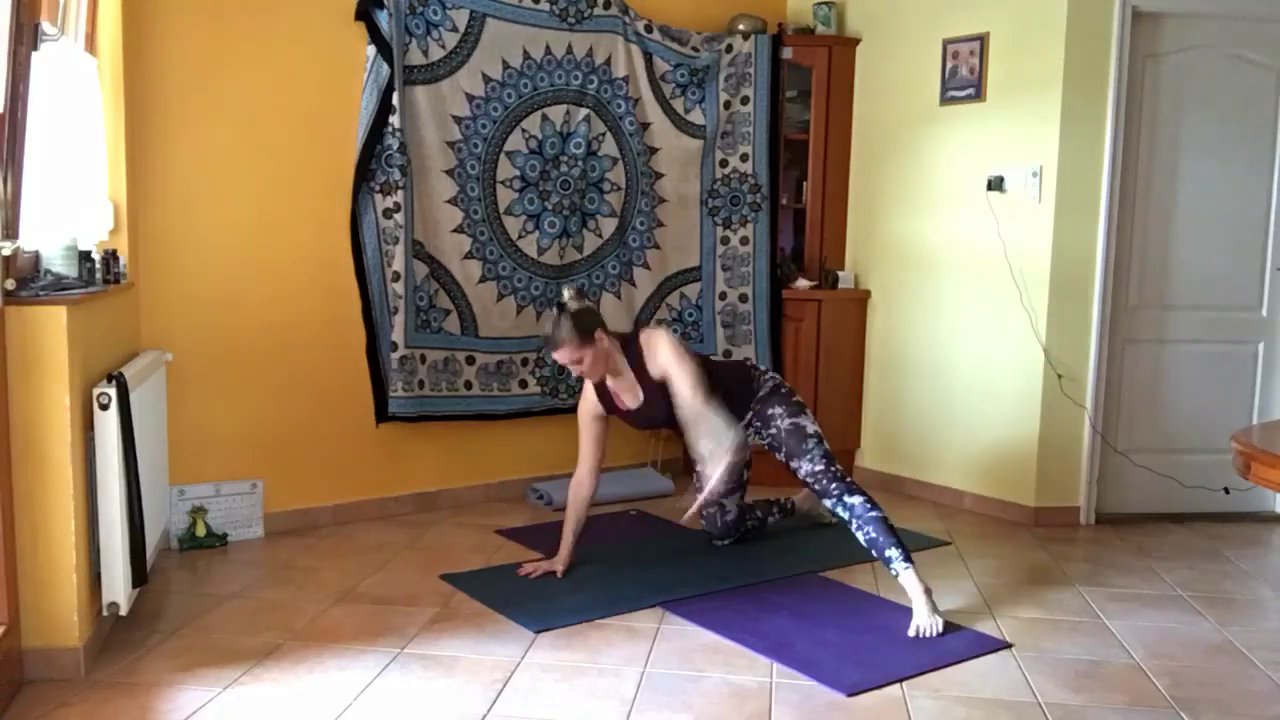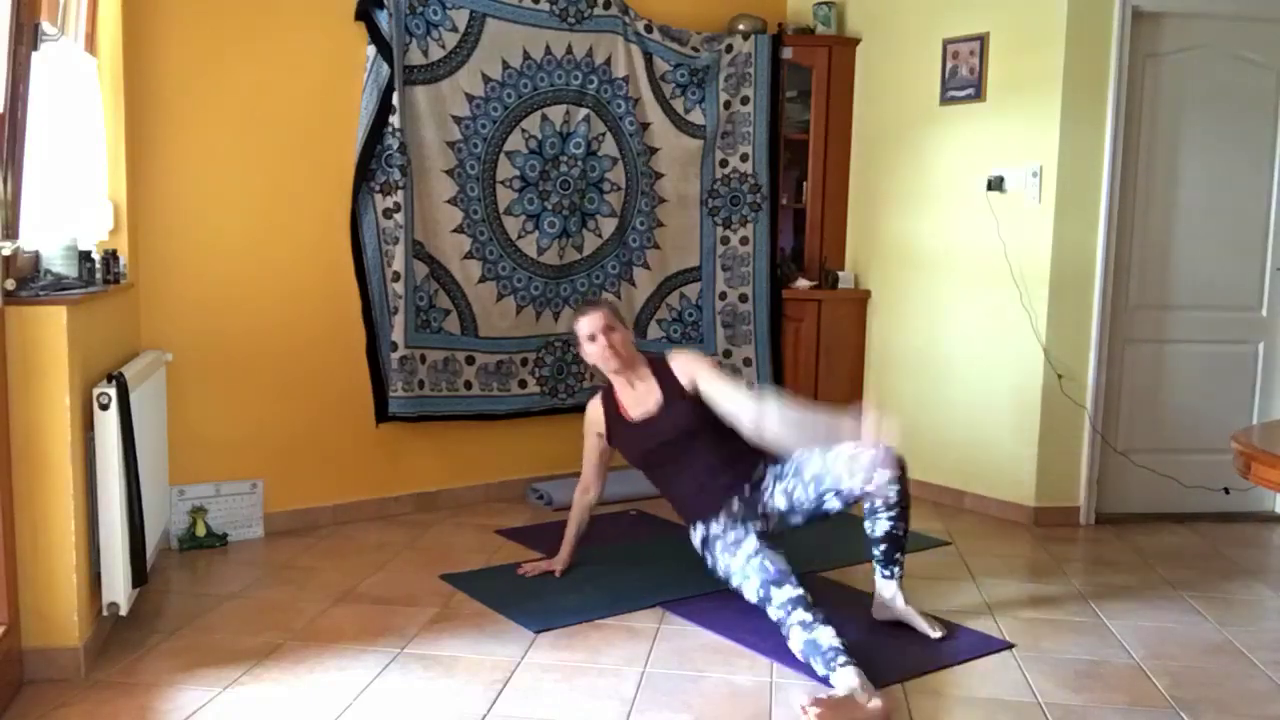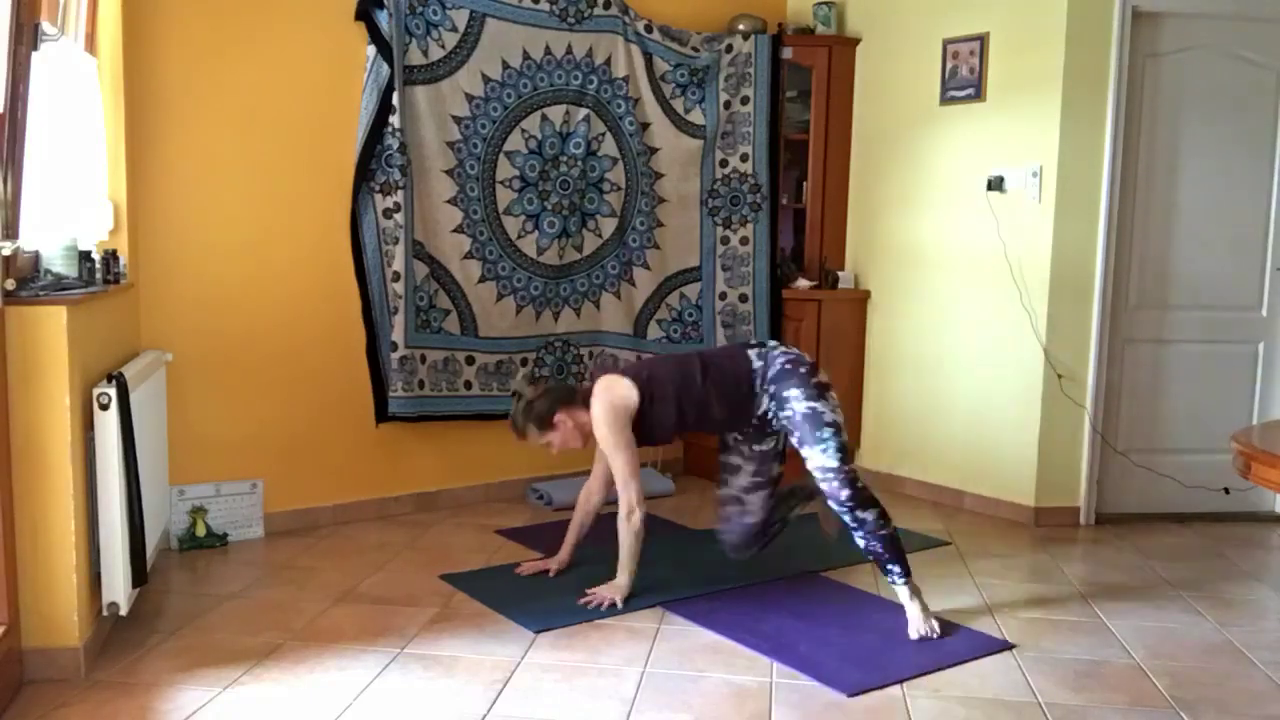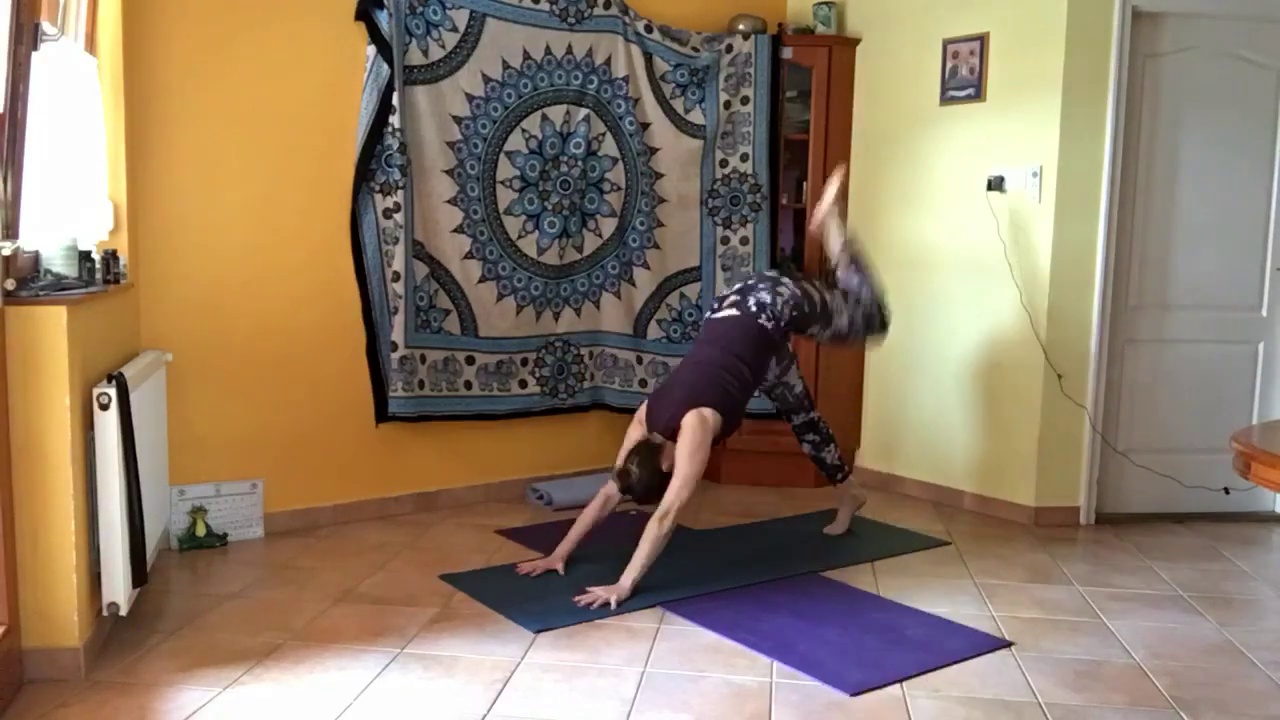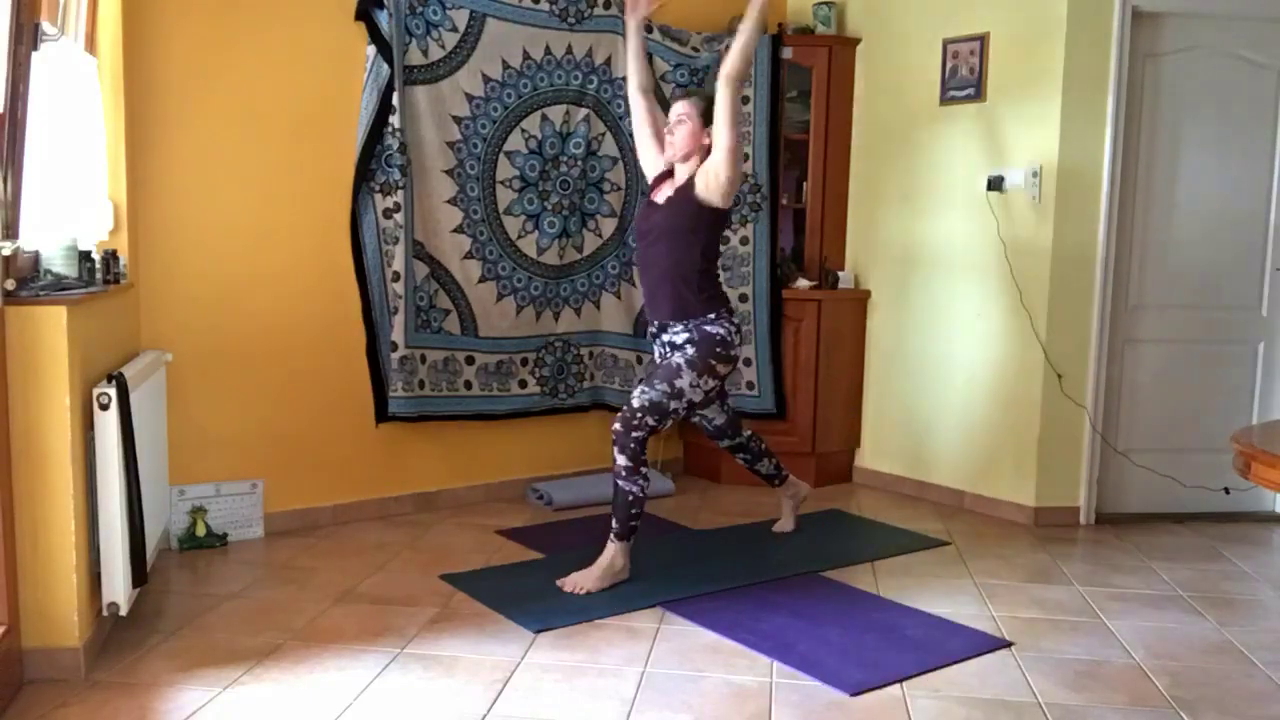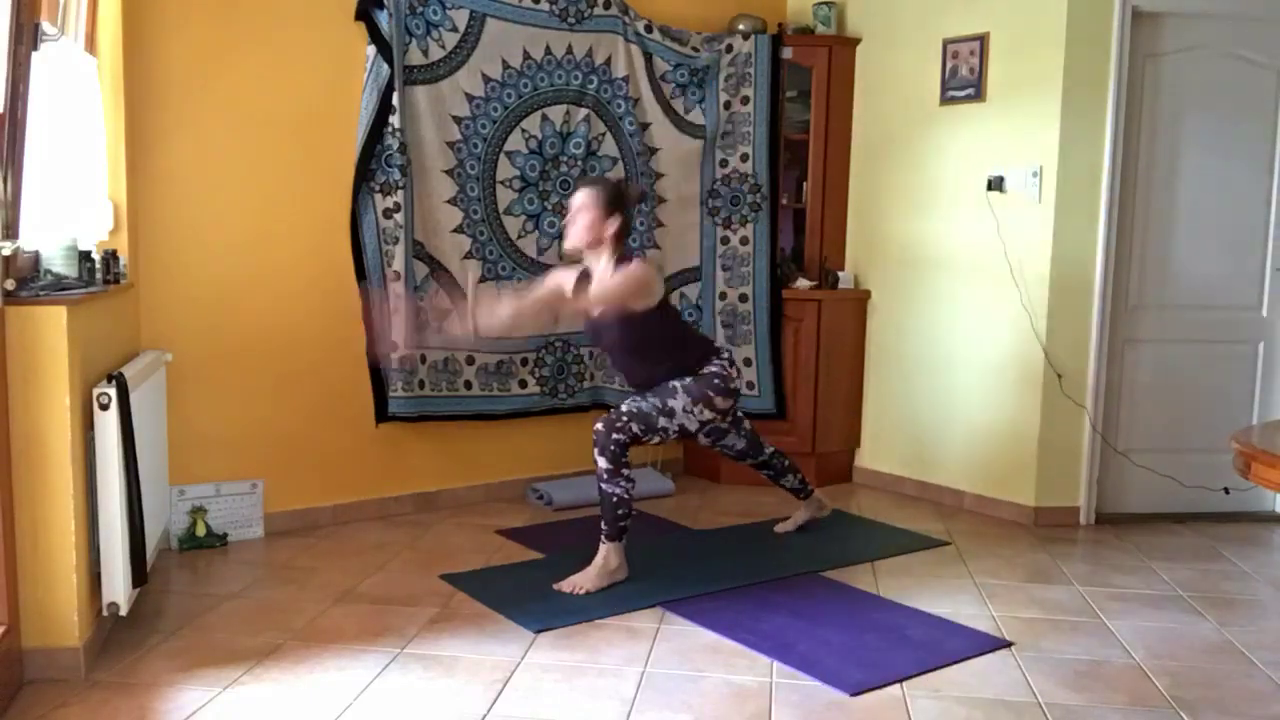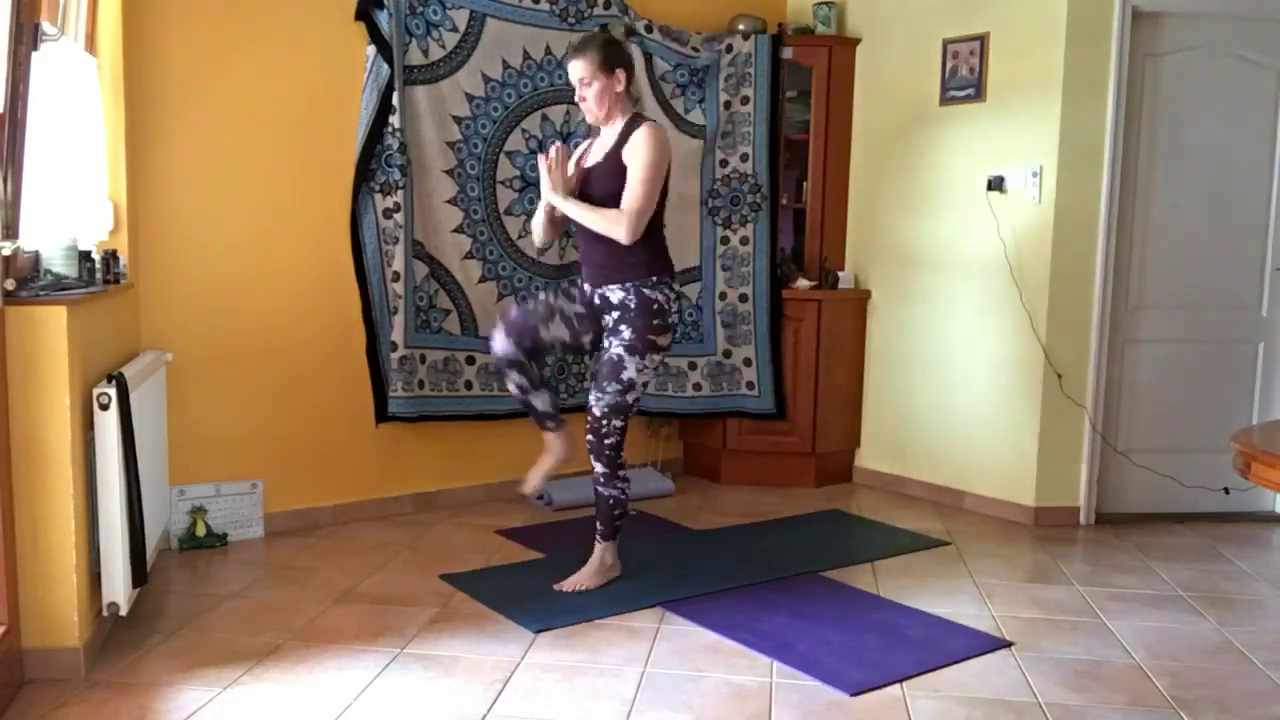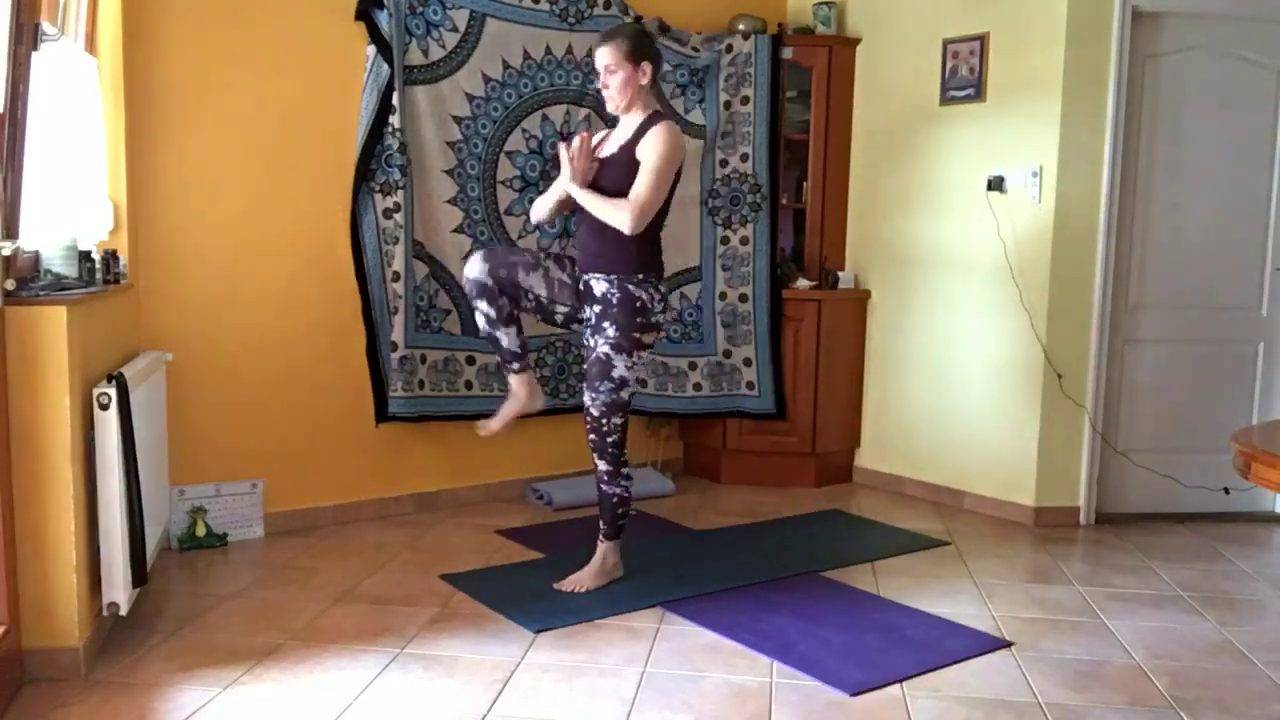
dt=0.2s
person 1, frame 1
left shoulder: (654, 344)
right shoulder: (593, 395)
left elbow: (693, 398)
right elbow: (584, 477)
left wrist: (716, 456)
right wrist: (562, 556)
left hip: (757, 395)
right hip: (716, 424)
left knee: (827, 479)
right knee: (723, 528)
left ankle: (913, 583)
right ankle: (800, 504)
person 1, frame 2
left shoulder: (682, 367)
right shoulder: (598, 413)
left elbow: (749, 406)
right elbow: (588, 491)
right wrist: (562, 557)
left hip: (762, 484)
left knee: (884, 469)
right knee: (770, 584)
left ankle: (890, 593)
right ankle: (852, 685)
person 1, frame 3
left shoulder: (606, 402)
right shoulder: (605, 407)
left elbow: (631, 505)
right elbow: (594, 490)
left wrist: (623, 580)
right wrist: (561, 556)
left hip: (773, 375)
right hip: (738, 414)
left knee: (843, 488)
right knee: (741, 536)
left ankle: (906, 593)
right ankle: (807, 495)
person 1, frame 4
left shoulder: (694, 424)
right shoulder: (646, 422)
left elbow: (666, 516)
right elbow: (609, 493)
left wrist: (624, 585)
right wrist: (558, 556)
left hip: (768, 305)
right hip: (732, 313)
right knee: (800, 414)
right ankle: (848, 491)
person 1, frame 5
left shoulder: (714, 180)
right shoulder: (659, 177)
left elbow: (728, 83)
right elbow: (639, 97)
left hip: (704, 335)
right hip: (669, 336)
left knee: (629, 430)
right knee: (723, 430)
left ankle: (617, 556)
right ankle: (790, 490)
person 1, frame 6
left shoulder: (634, 276)
right shoulder: (579, 275)
left elbow: (565, 305)
right elbow: (531, 303)
left hip: (707, 379)
right hip: (662, 382)
left knee: (612, 437)
right knee: (742, 445)
left ankle: (611, 560)
right ankle: (811, 501)
person 1, frame 7
left shoulder: (646, 137)
right shoulder: (582, 151)
left elbow: (628, 230)
right elbow: (541, 238)
left wrist: (567, 197)
right wrist: (551, 195)
left hip: (641, 300)
right hip: (596, 293)
left knee: (605, 427)
right knee: (508, 339)
left ankle: (606, 556)
right ankle: (555, 435)
person 1, frame 8
left shoulder: (661, 136)
right shoulder: (600, 140)
left elbow: (630, 218)
right elbow: (539, 214)
left wrist: (574, 186)
right wrist: (571, 177)
left hip: (625, 297)
right hip: (586, 286)
left knee: (603, 427)
right knee: (483, 271)
left ankle: (608, 558)
right ankle: (523, 387)
